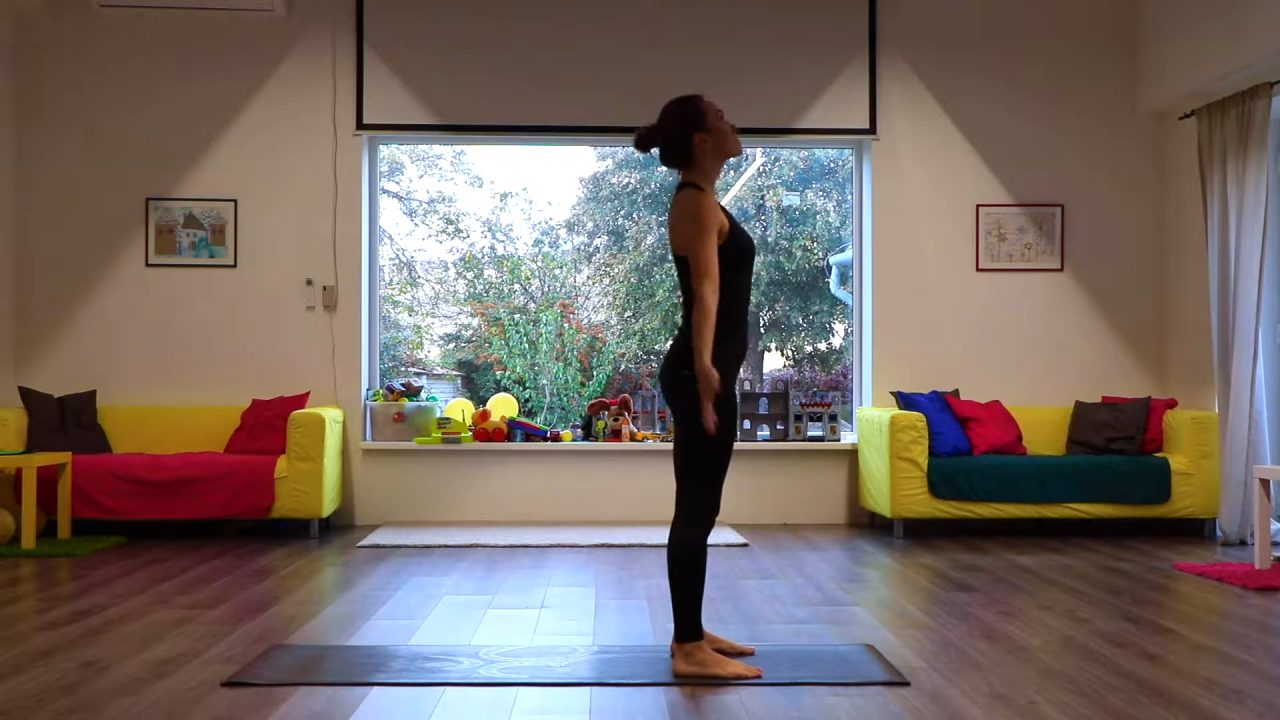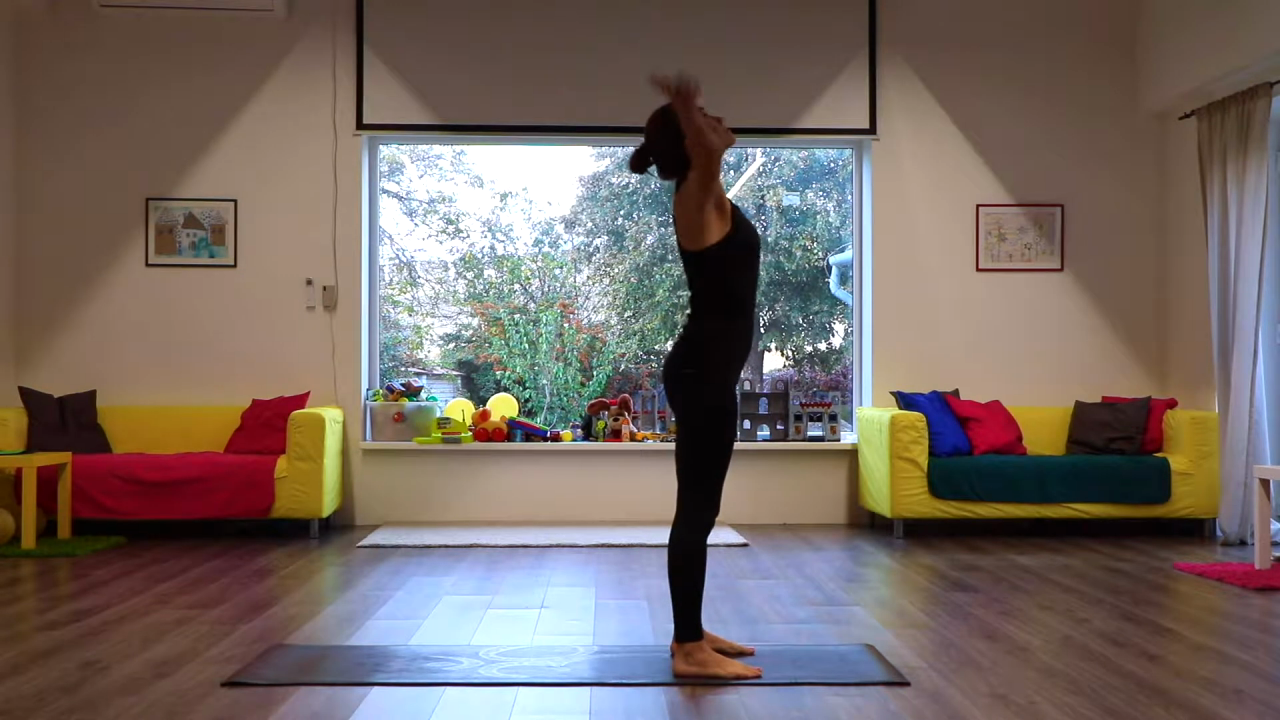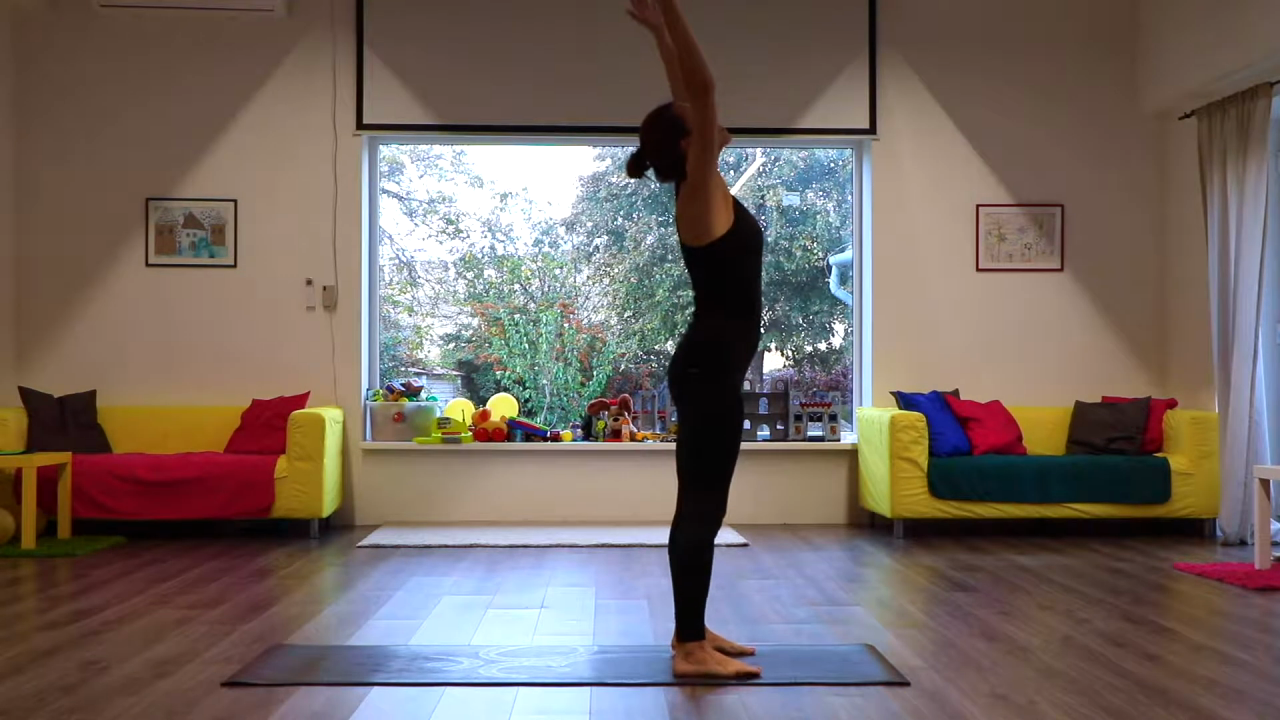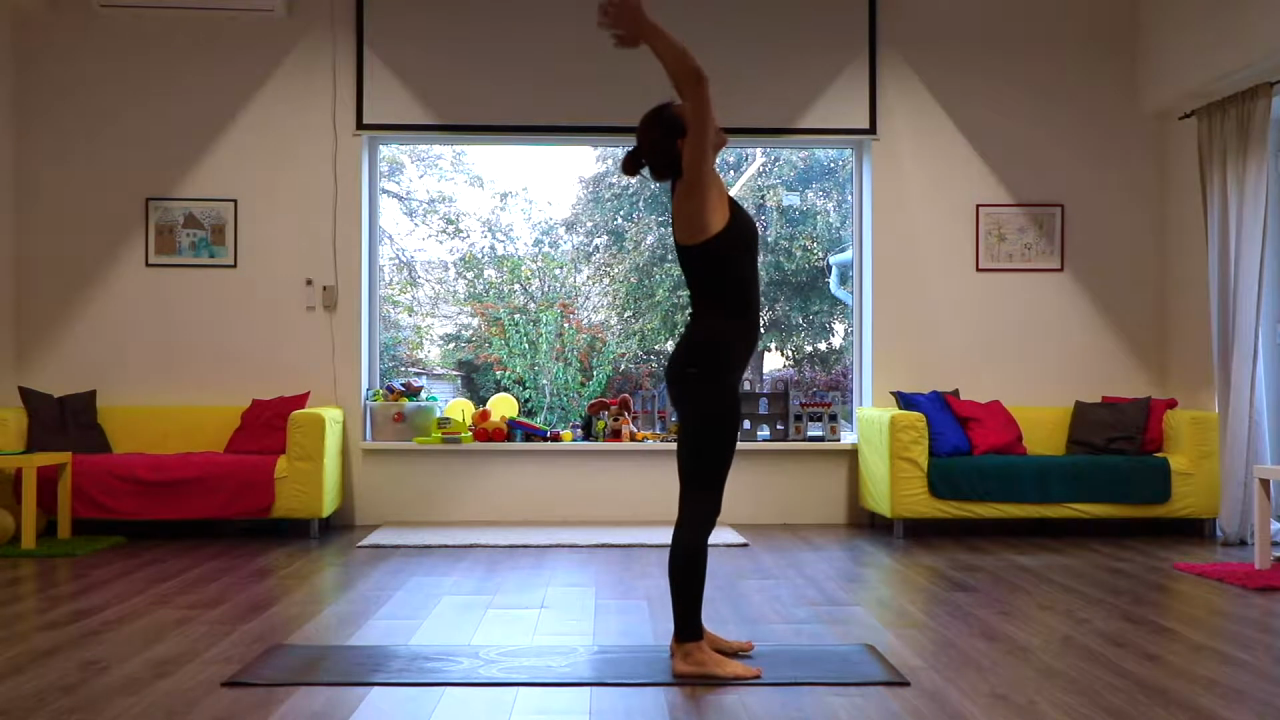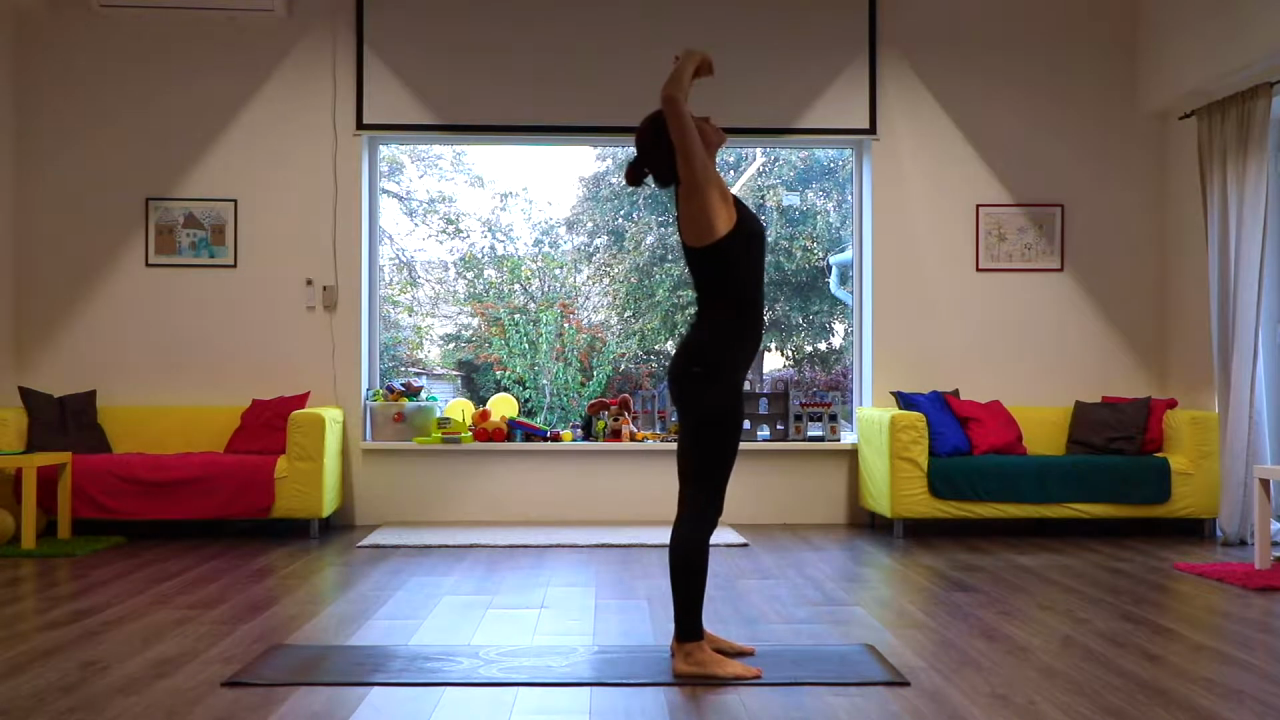
dt=0.5s
person 1, frame 1
left shoulder: (698, 199)
right shoulder: (697, 202)
right elbow: (706, 290)
right wrist: (704, 364)
left hip: (705, 368)
right hip: (700, 370)
left knee: (698, 509)
right knee: (696, 510)
left ankle: (691, 633)
right ankle: (689, 649)
person 1, frame 2
left shoulder: (704, 195)
right shoulder: (701, 196)
left elbow: (699, 155)
right elbow: (705, 156)
left wrist: (680, 117)
right wrist: (683, 112)
left hip: (707, 367)
right hip: (704, 369)
left knee: (698, 508)
right knee: (696, 510)
left ankle: (691, 634)
right ankle: (688, 650)
person 1, frame 3
left shoulder: (703, 189)
right shoulder: (701, 190)
left elbow: (687, 94)
right elbow: (699, 88)
left hip: (710, 367)
right hip: (711, 370)
left knee: (700, 506)
right knee: (701, 508)
left ankle: (693, 632)
right ankle: (691, 648)
person 1, frame 4
left shoulder: (702, 188)
right shoulder: (697, 188)
left elbow: (690, 91)
right elbow: (696, 82)
left hip: (709, 367)
right hip: (707, 370)
left knee: (701, 506)
right knee: (699, 507)
left ankle: (692, 631)
right ankle: (689, 649)
person 1, frame 5
left shoulder: (707, 190)
right shoulder: (700, 189)
left elbow: (676, 109)
right elbow: (671, 103)
left wrist: (689, 70)
right wrist: (687, 64)
left hip: (712, 368)
right hip: (711, 371)
left knee: (701, 508)
right knee: (698, 509)
left ankle: (692, 633)
right ankle: (690, 650)
